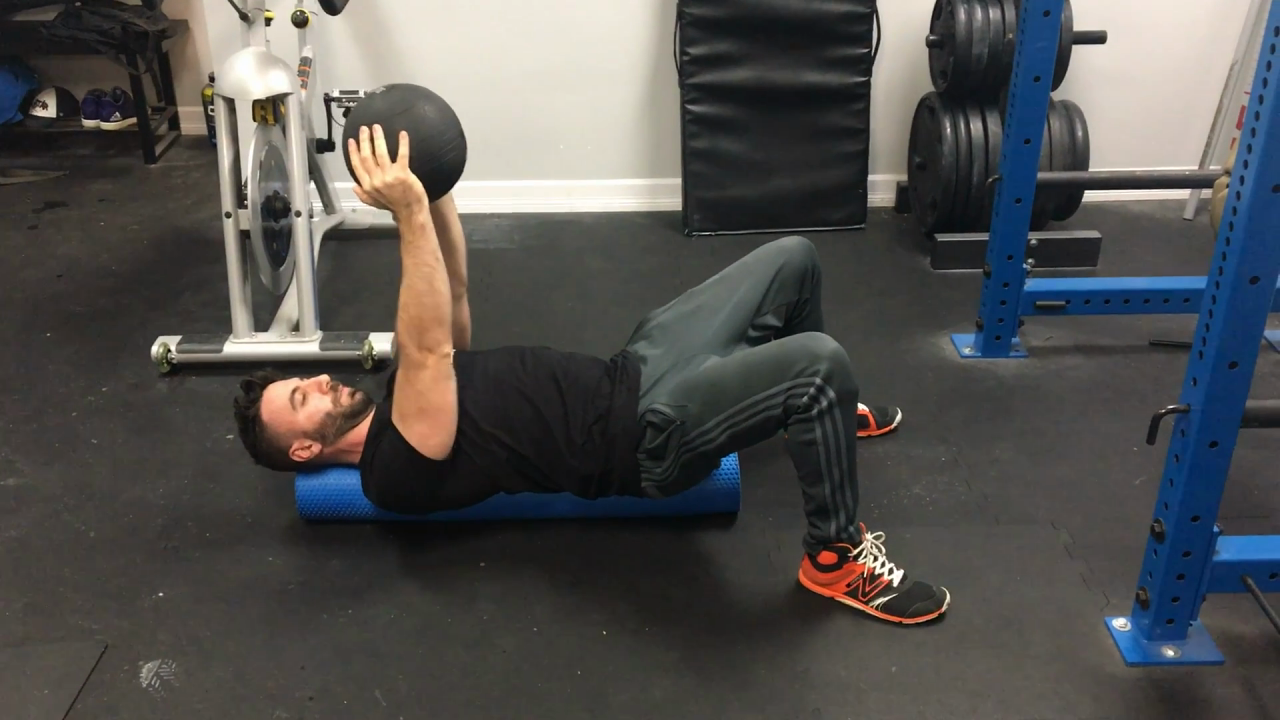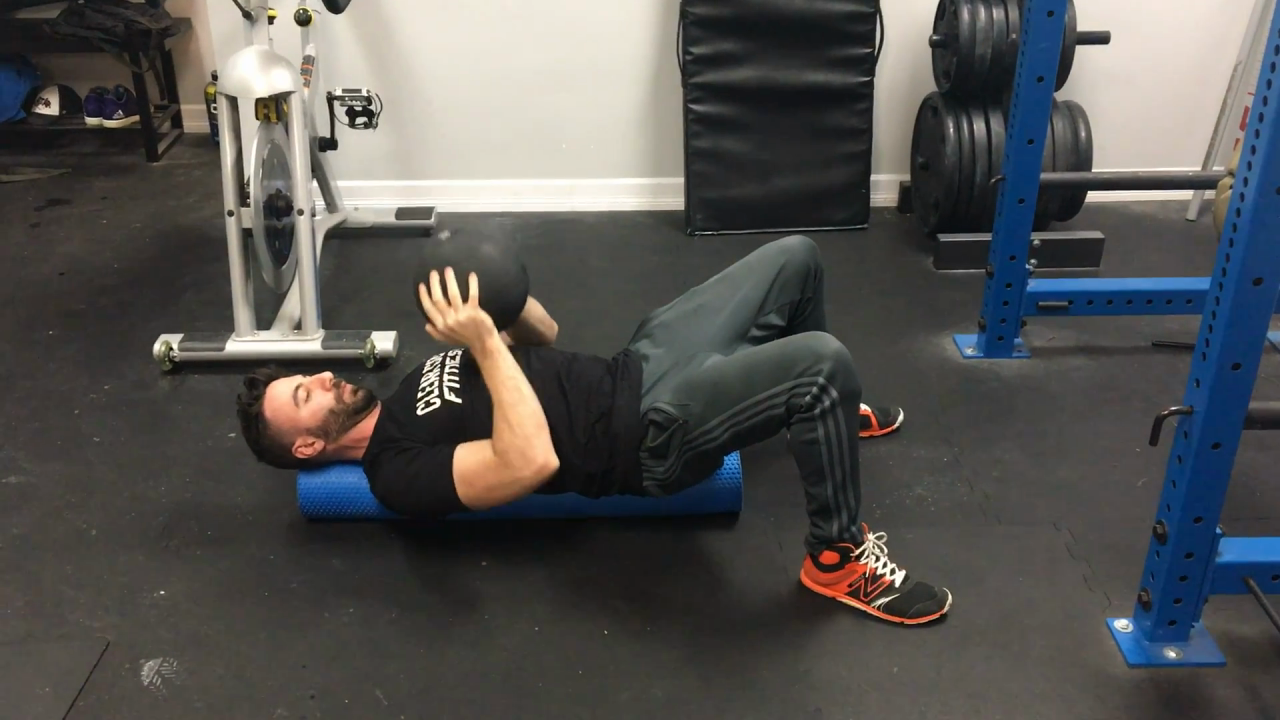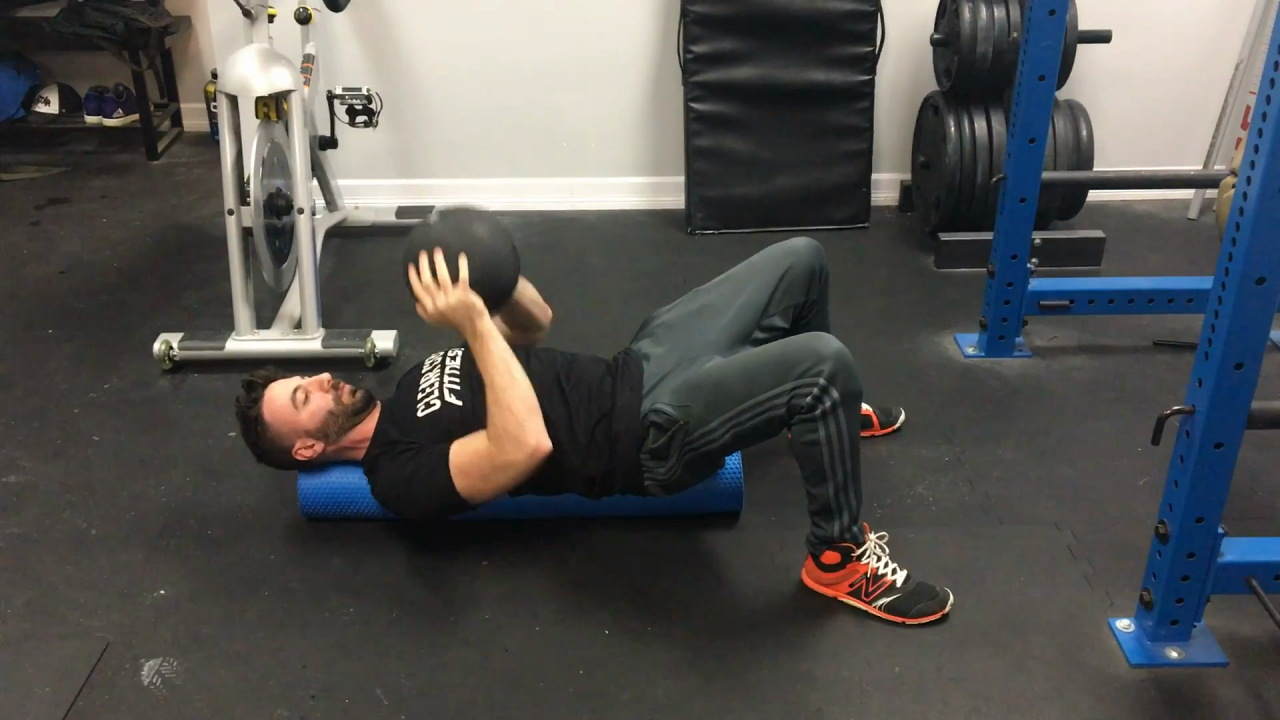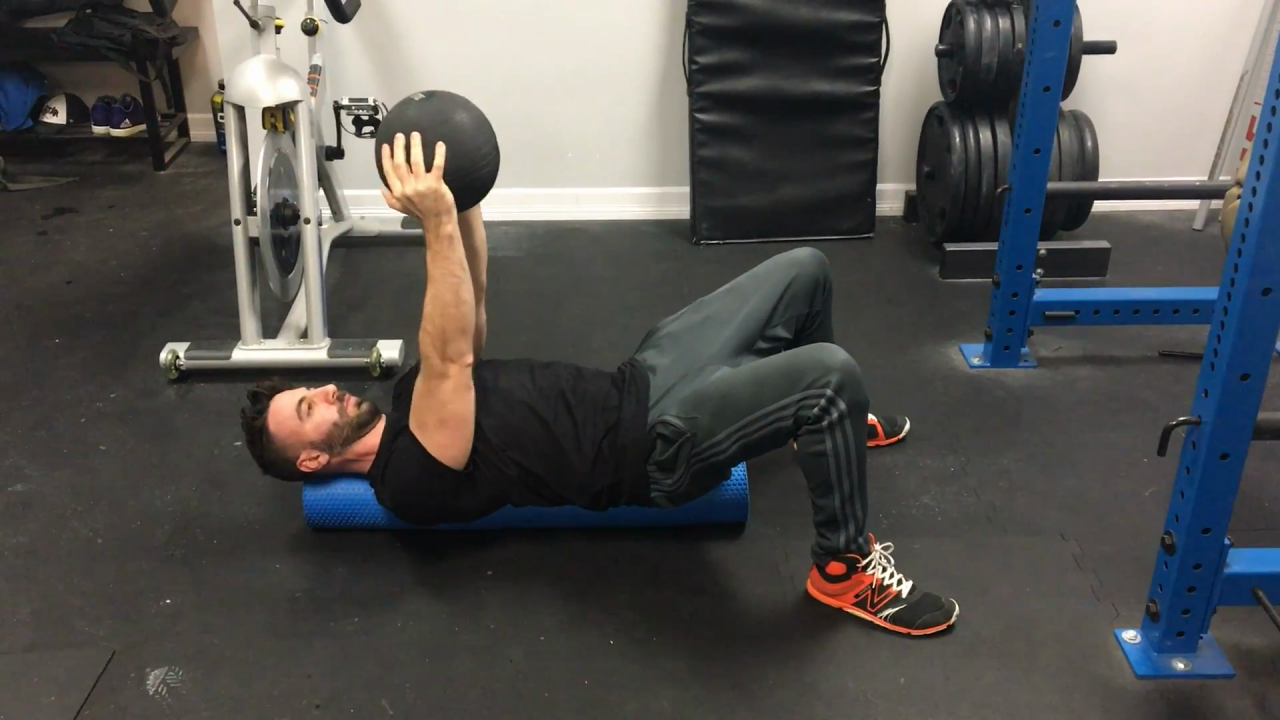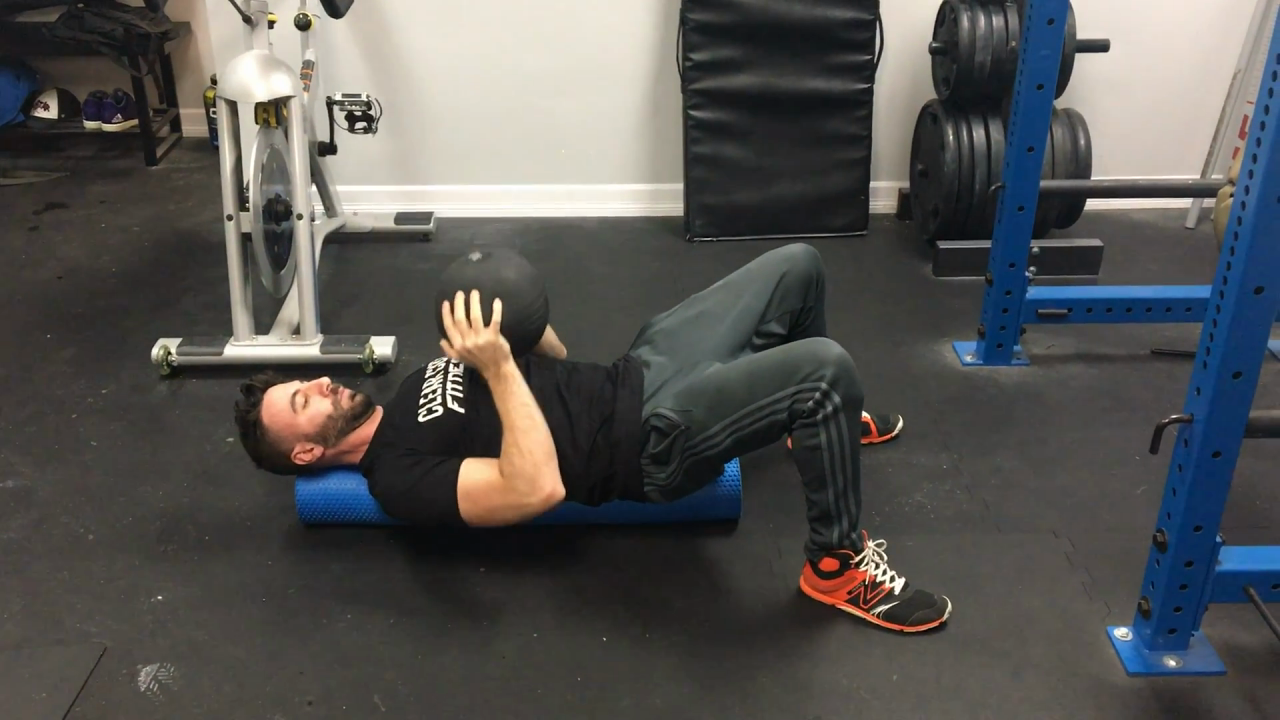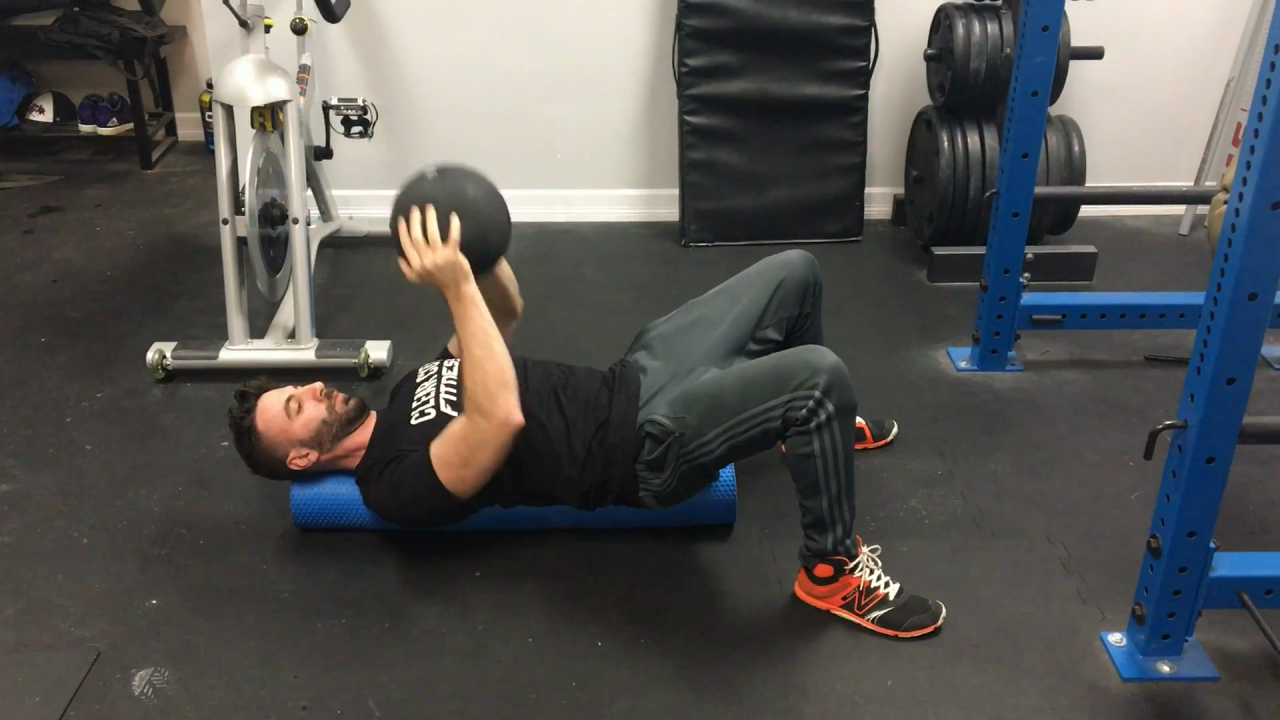
dt=0.7s
person 1, frame 1
left shoulder: (403, 395)
right shoulder: (396, 473)
left elbow: (453, 295)
right elbow: (433, 349)
left wrist: (433, 192)
right wrist: (409, 212)
left hip: (630, 374)
right hip: (644, 437)
left knee: (792, 259)
right knee: (820, 359)
left ankle: (821, 412)
right ankle: (837, 558)
person 1, frame 2
left shoulder: (411, 391)
right shoulder: (401, 474)
left elbow: (542, 336)
right elbow: (535, 460)
left wrist: (491, 290)
right wrist: (482, 338)
left hip: (635, 367)
right hip: (649, 436)
left knee: (795, 257)
right knee: (823, 360)
left ankle: (823, 416)
right ankle: (839, 559)
person 1, frame 3
left shoulder: (409, 390)
right shoulder: (403, 476)
left elbow: (536, 322)
right elbow: (530, 444)
right wrist: (475, 316)
left hip: (635, 367)
right hip: (648, 437)
left knee: (800, 259)
right knee: (824, 362)
left ankle: (825, 419)
right ankle: (840, 558)
person 1, frame 4
left shoulder: (409, 404)
right shoulder: (411, 483)
left elbow: (467, 305)
right elbow: (451, 357)
left wrist: (461, 201)
right wrist: (438, 220)
left hip: (639, 383)
right hip: (654, 448)
left knee: (804, 271)
right knee: (830, 371)
left ankle: (822, 425)
right ankle: (845, 568)
person 1, frame 5
left shoulder: (421, 386)
right shoulder: (400, 480)
left elbow: (551, 358)
right elbow: (541, 490)
left wrist: (513, 319)
right wrist: (497, 367)
left hip: (635, 374)
right hip: (651, 441)
left knee: (797, 266)
right knee: (826, 365)
left ankle: (820, 421)
right ankle: (839, 566)
person 1, frame 6
left shoulder: (407, 395)
right shoulder: (397, 487)
left elbow: (507, 314)
right elbow: (505, 417)
left wrist: (476, 249)
right wrist: (453, 285)
left hip: (630, 378)
right hip: (645, 447)
left knee: (794, 271)
right knee: (819, 373)
left ankle: (815, 428)
right ankle: (833, 570)
